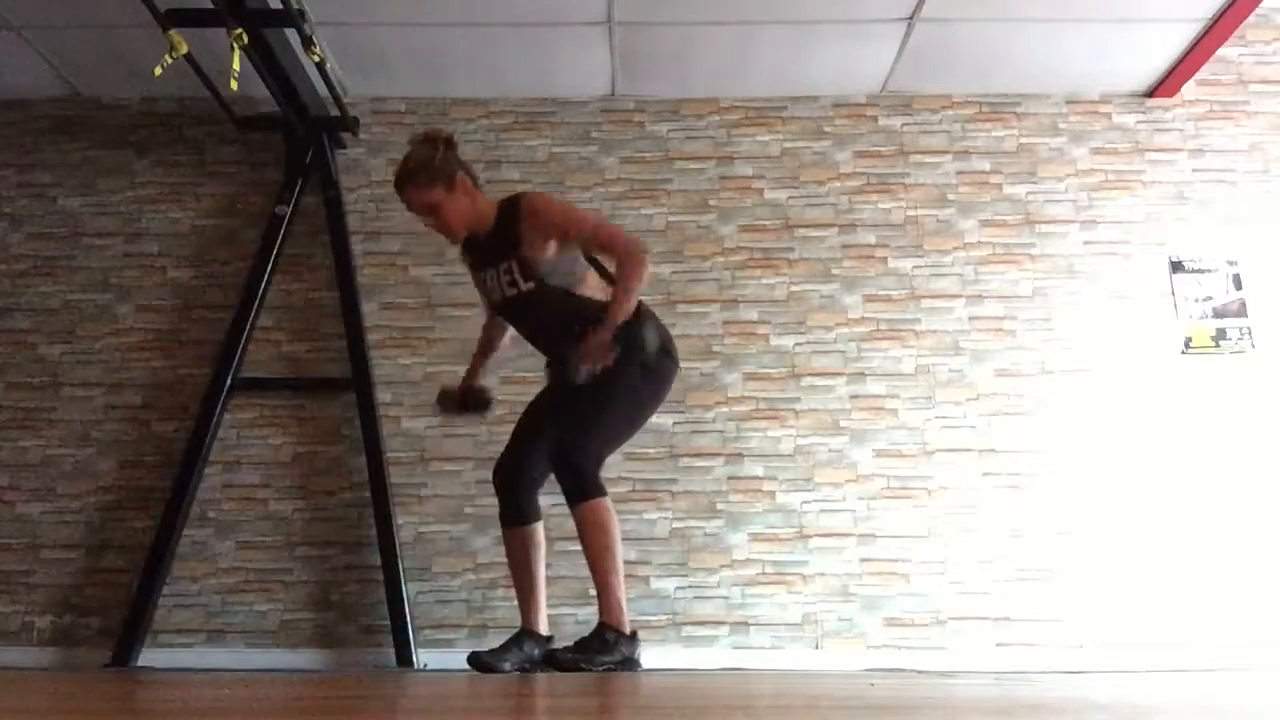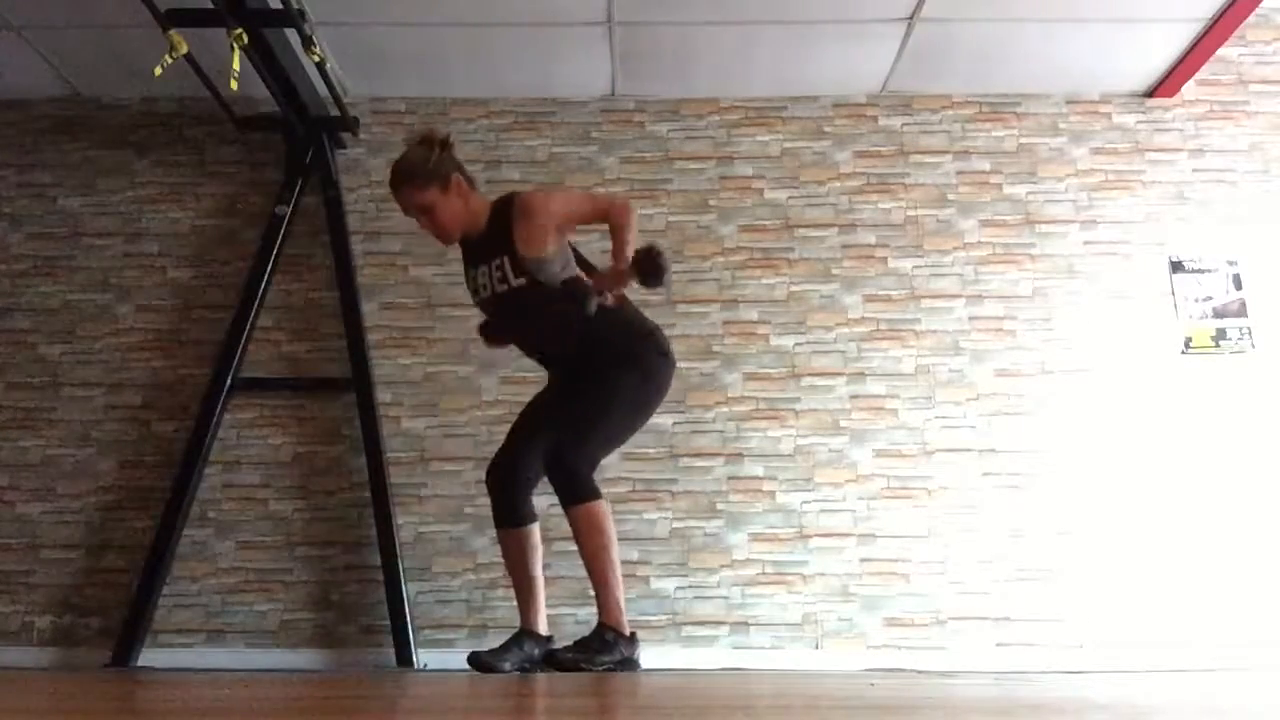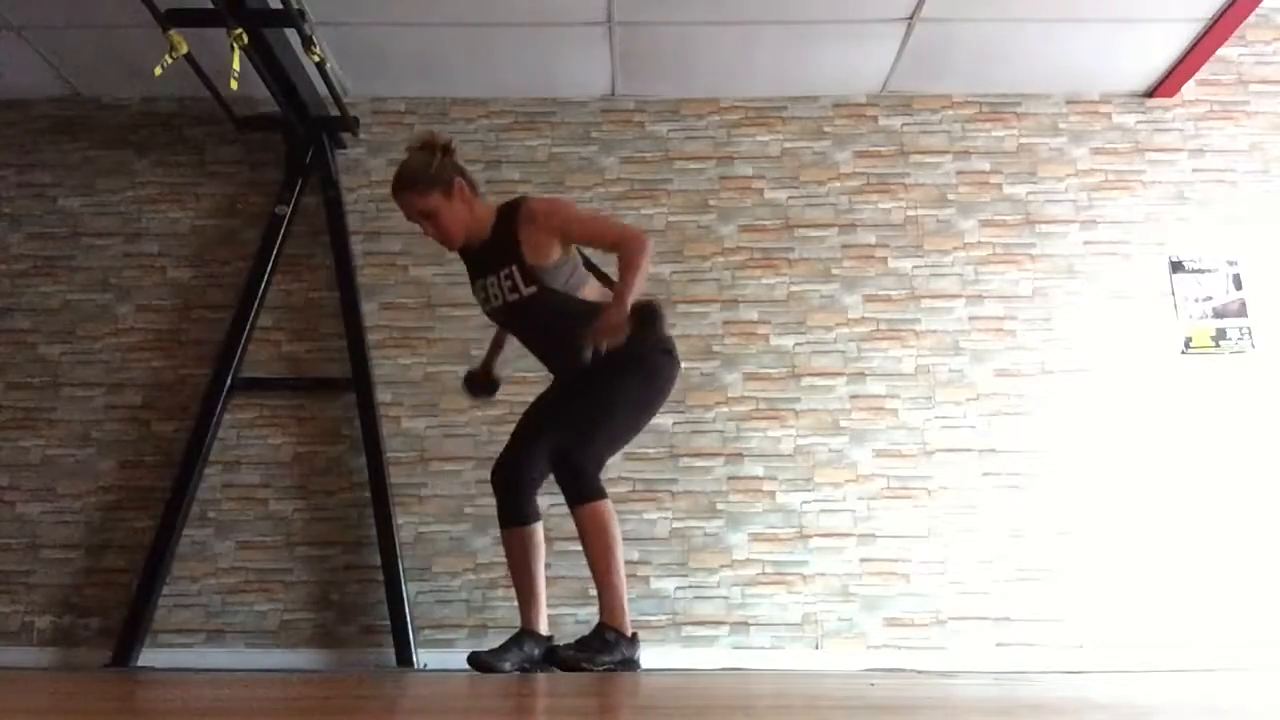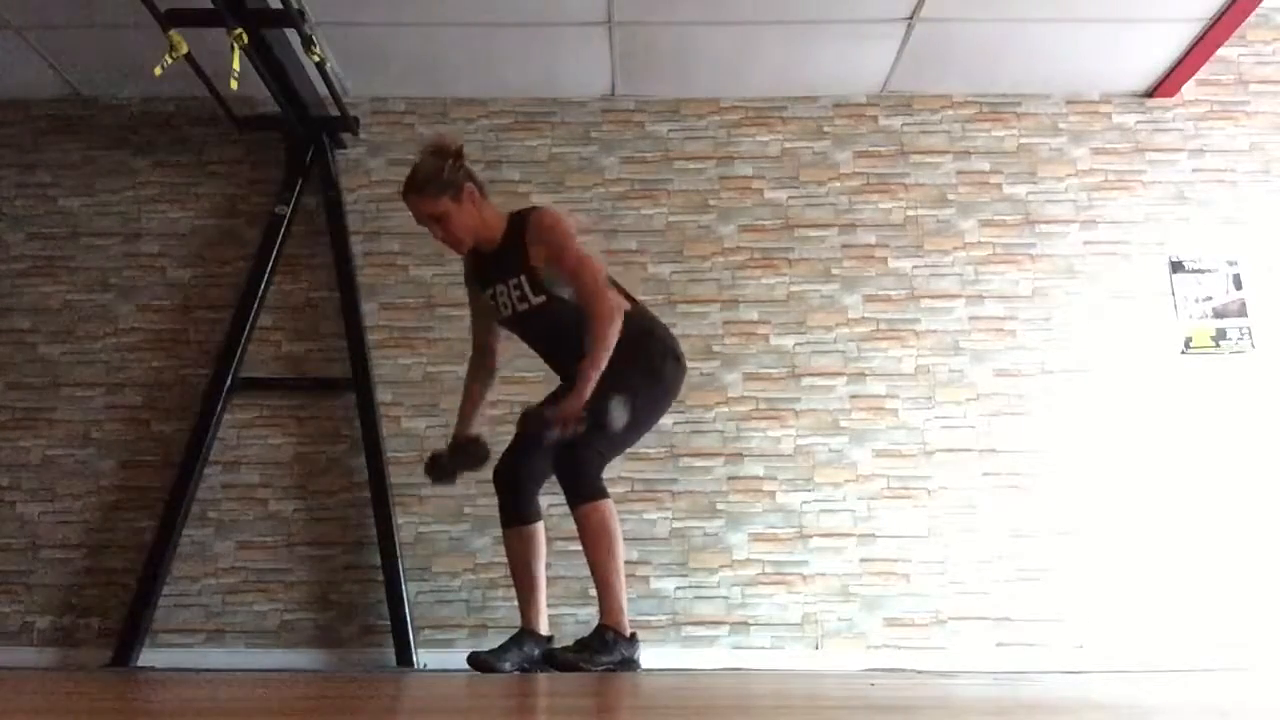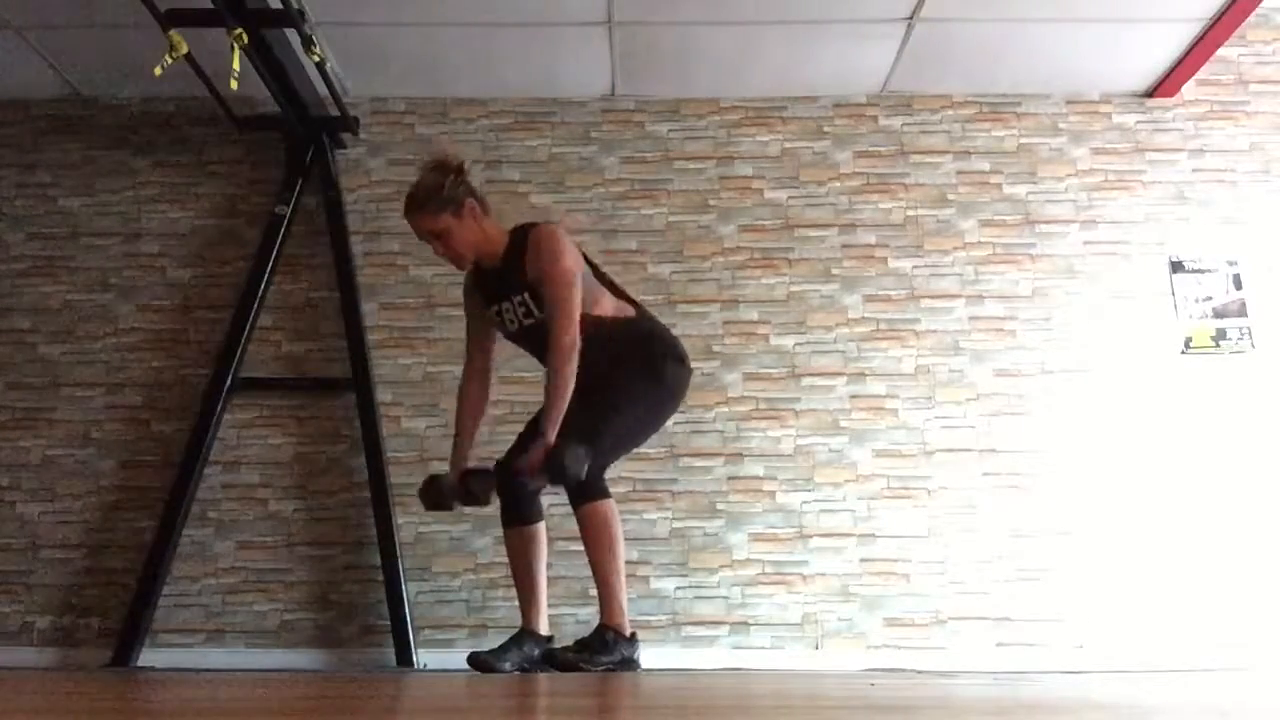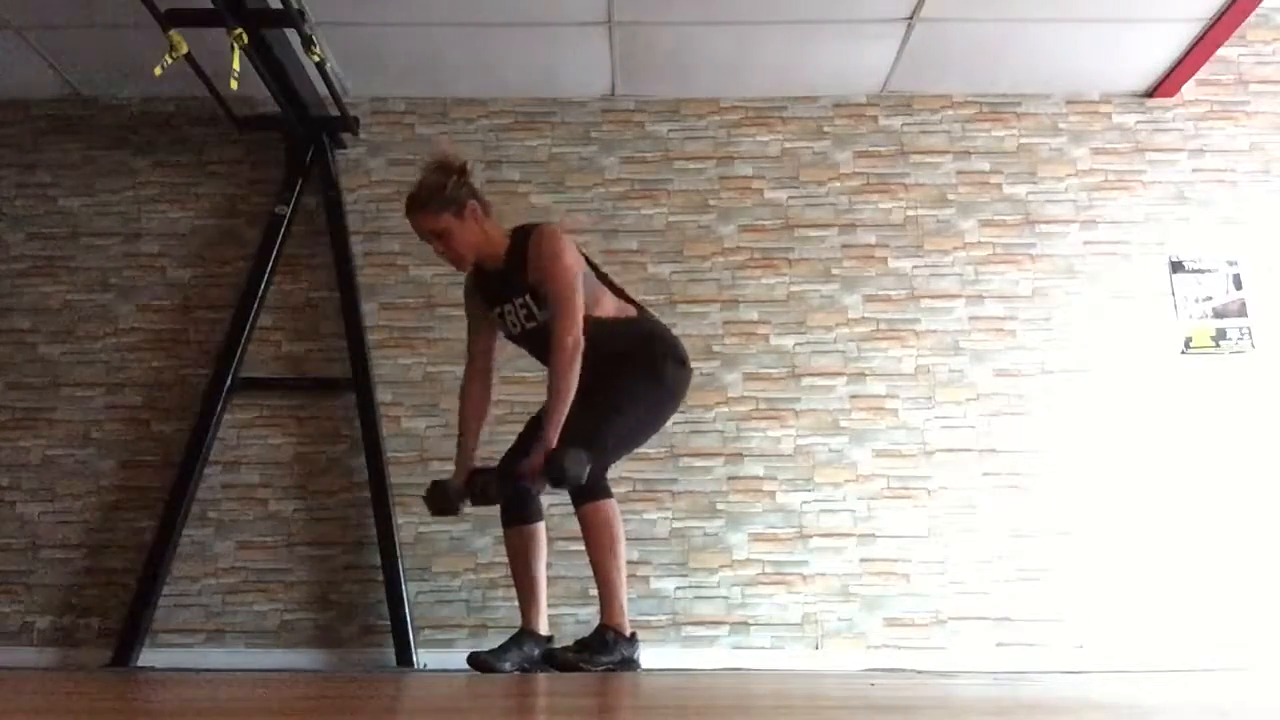
dt=0.1s
person 1, frame 1
left shoulder: (535, 213)
right shoulder: (473, 250)
left elbow: (634, 256)
left wrist: (607, 334)
right wrist: (473, 374)
left hip: (635, 356)
right hip: (580, 370)
left knee: (573, 457)
right knee: (513, 474)
left ankle: (618, 636)
right ankle: (534, 635)
person 1, frame 2
left shoulder: (530, 211)
right shoulder: (471, 246)
left elbow: (619, 209)
left wrist: (619, 267)
right wrist: (495, 329)
left hip: (631, 358)
right hip: (576, 372)
left knee: (567, 460)
right knee: (507, 475)
left ankle: (616, 636)
right ankle: (533, 635)
person 1, frame 3
left shoulder: (533, 218)
right shoulder: (473, 256)
left elbow: (635, 242)
left wrist: (623, 310)
right wrist: (492, 357)
left hip: (638, 359)
right hip: (582, 370)
left knee: (573, 457)
right knee: (512, 475)
left ankle: (617, 635)
right ankle: (534, 634)
person 1, frame 4
left shoulder: (542, 229)
right shoulder: (477, 268)
left elbow: (607, 307)
right elbow: (484, 357)
left wrist: (580, 396)
right wrist: (462, 430)
left hip: (645, 361)
right hip: (589, 377)
left knee: (575, 458)
right knee: (514, 474)
left ankle: (617, 635)
right ankle: (535, 635)
person 1, frame 5
left shoulder: (544, 243)
right shoulder: (478, 286)
left elbow: (566, 341)
right elbow: (476, 374)
left wrist: (546, 439)
right wrist: (459, 464)
left hip: (650, 365)
right hip: (597, 380)
left knee: (574, 462)
right knee: (513, 478)
left ankle: (617, 636)
right ankle: (534, 636)
person 1, frame 6
left shoulder: (546, 245)
right shoulder: (479, 286)
left elbow: (570, 343)
right elbow: (477, 375)
left wrist: (548, 442)
right wrist: (463, 466)
left hip: (651, 366)
right hip: (597, 381)
right knee: (513, 479)
left ankle: (617, 636)
right ankle: (534, 636)
